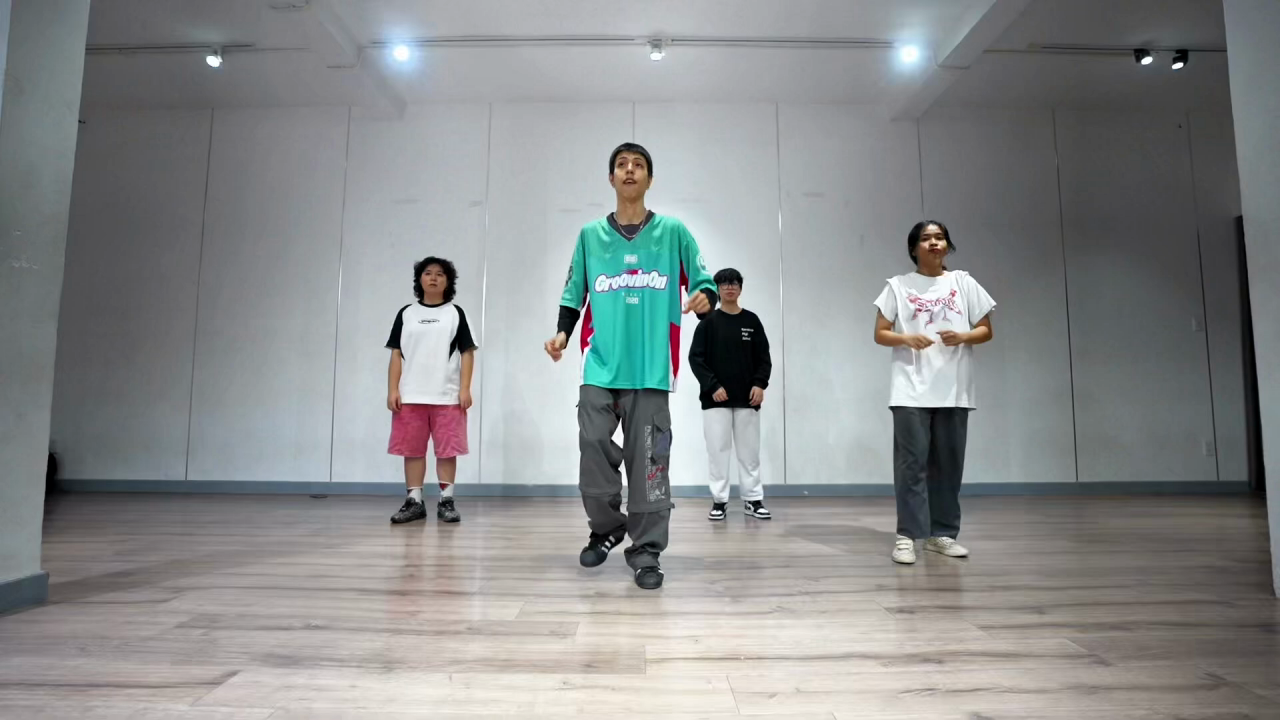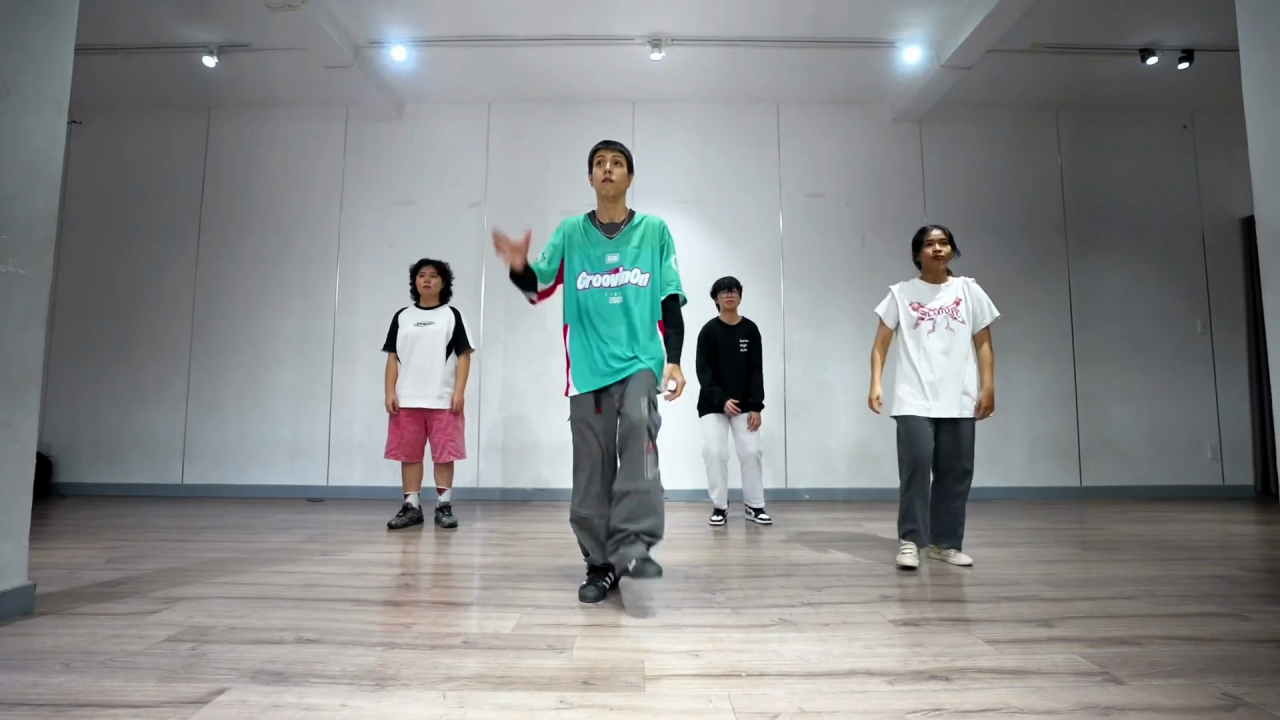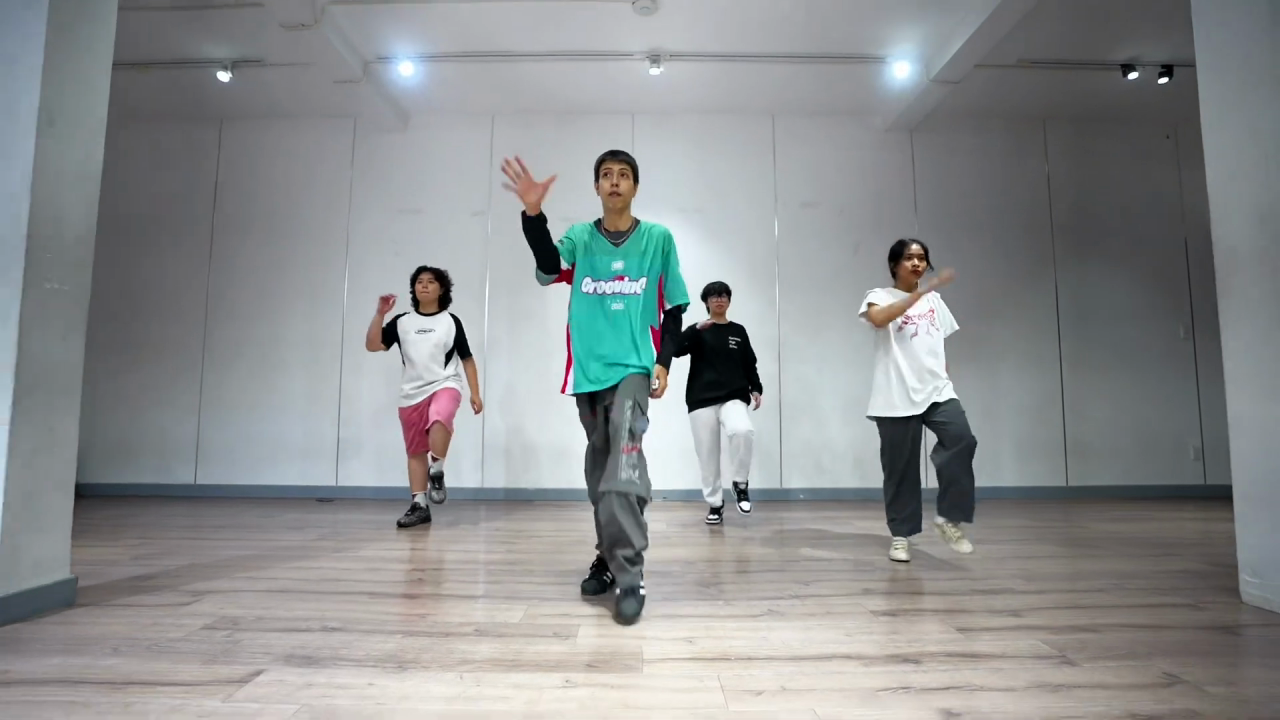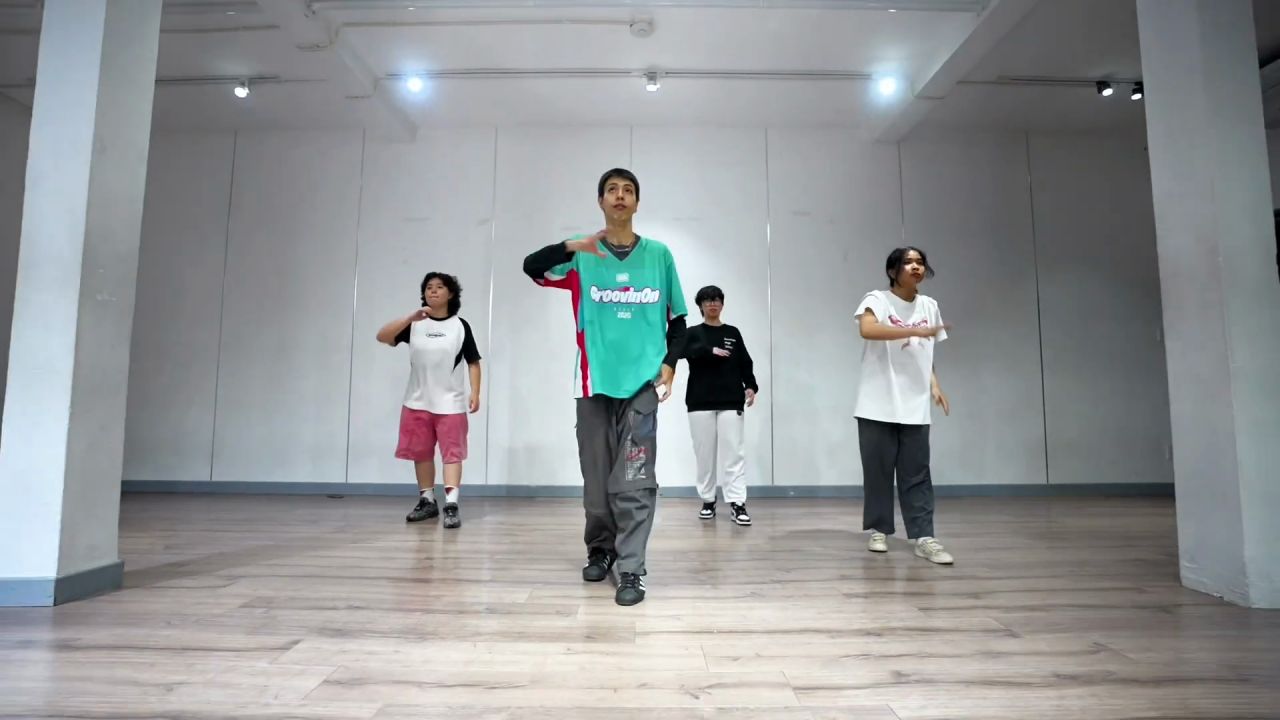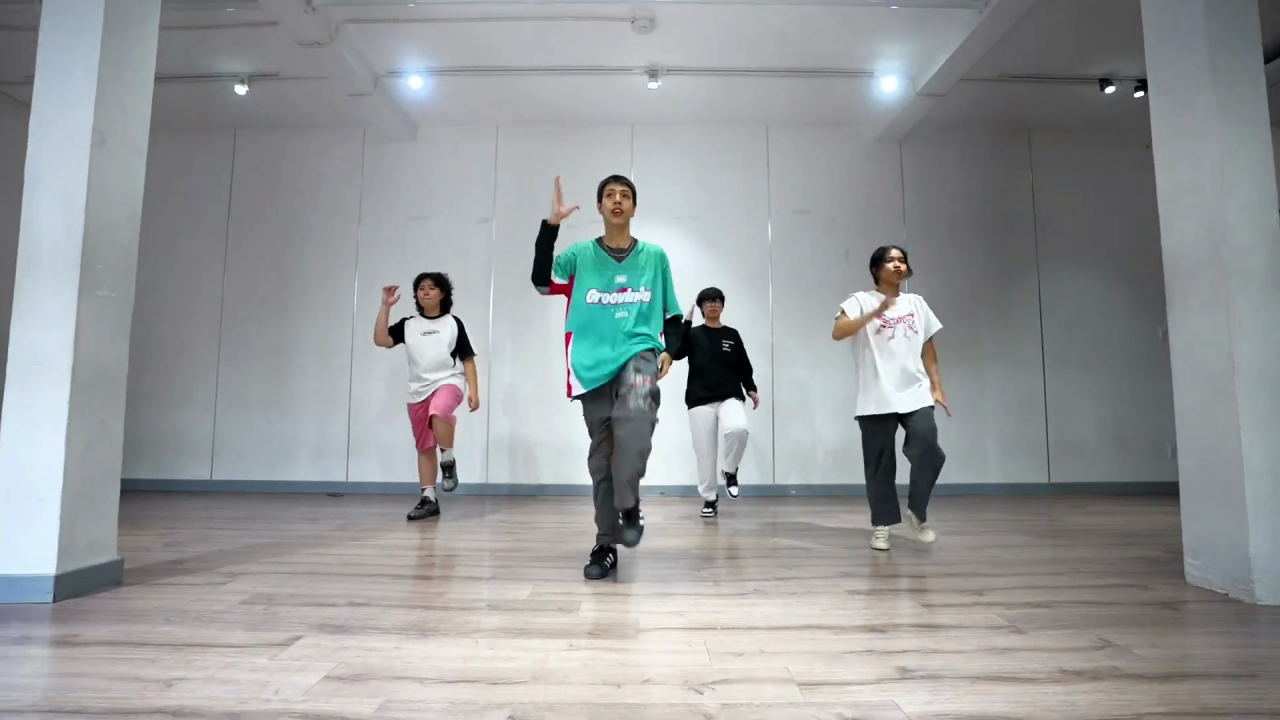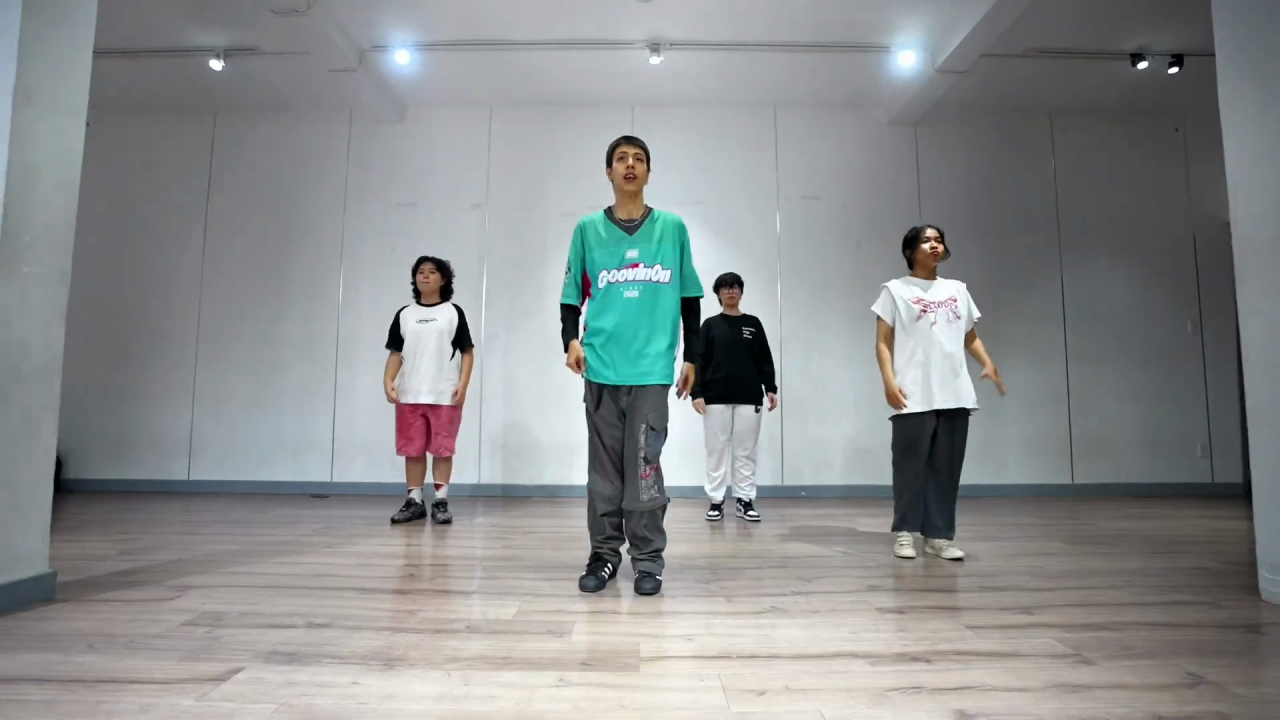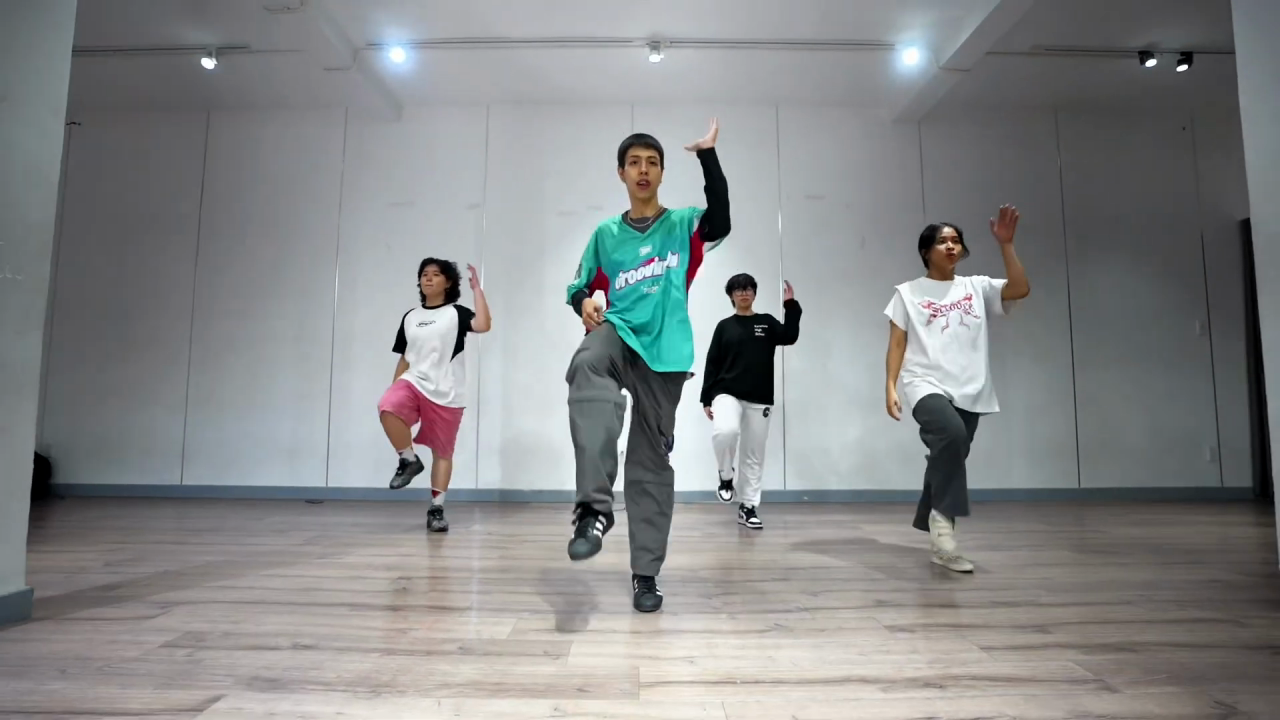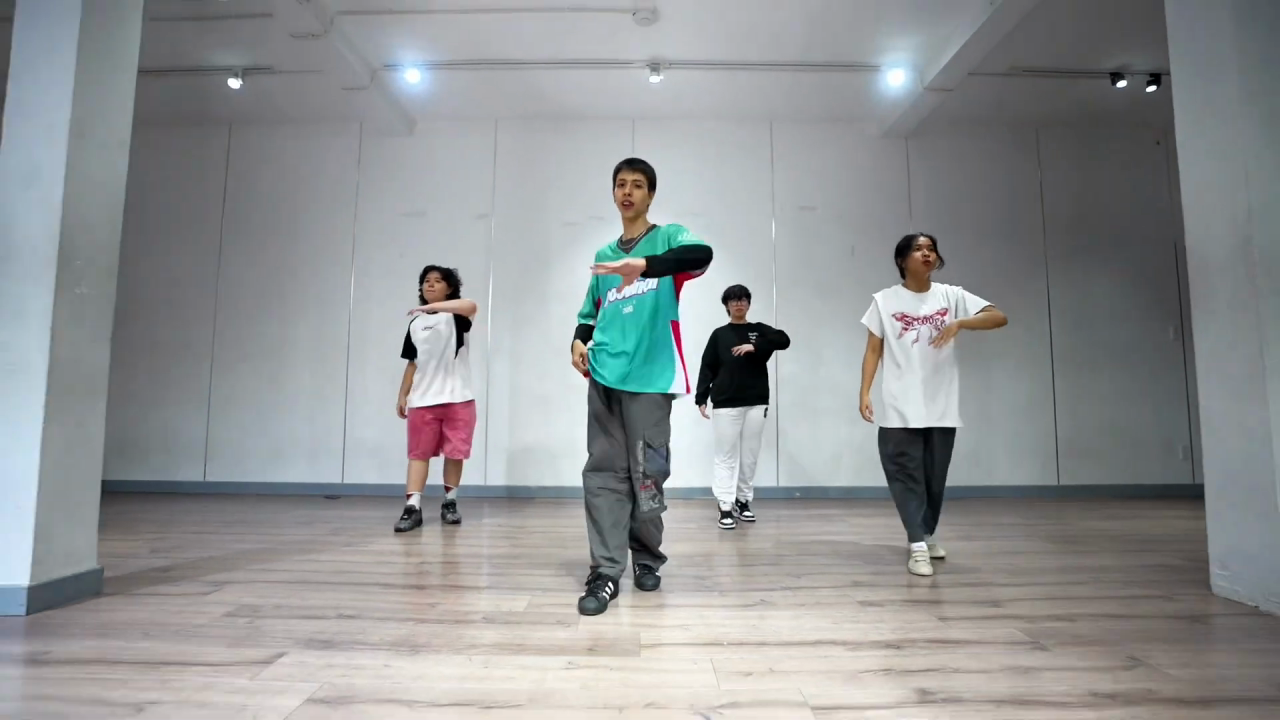
dt=0.5s
person 1, frame 1
left shoulder: (674, 233)
right shoulder: (590, 235)
left elbow: (700, 287)
right elbow: (573, 298)
left wrist: (704, 301)
right wrist: (561, 333)
left hip: (650, 367)
right hip: (600, 365)
left knee: (649, 460)
right knee: (593, 445)
left ankle: (646, 551)
right ankle: (606, 528)
person 1, frame 2
left shoulder: (654, 230)
right shoulder: (570, 232)
left elbow: (671, 300)
right elbow: (538, 287)
left wrist: (674, 359)
right wrist: (518, 267)
left hip: (638, 358)
right hip: (587, 367)
left knee: (638, 440)
right knee: (591, 468)
left ankle: (634, 547)
right ankle: (602, 564)
person 1, frame 3
left shoulder: (658, 238)
right shoulder: (580, 237)
left elbow: (673, 309)
right elbow: (549, 267)
left wrist: (664, 364)
right wrist: (532, 213)
left hip: (632, 366)
right hip: (588, 370)
left knee: (623, 465)
right knee: (600, 469)
left ankle: (628, 575)
right ankle: (609, 559)
person 1, frame 4
left shoulder: (659, 254)
right shoulder: (580, 252)
left elbow: (677, 317)
right elbow: (531, 268)
left wrist: (670, 360)
right wrist: (570, 247)
left hip: (642, 378)
right hip: (595, 379)
left knee: (634, 478)
right knee: (597, 475)
left ankle: (632, 570)
right ankle: (602, 549)
person 1, frame 5
left shoulder: (655, 257)
right shoulder: (579, 254)
left elbow: (671, 315)
right elbow: (542, 281)
left wrist: (668, 352)
right wrist: (551, 221)
left hip: (640, 353)
right hip: (594, 365)
left knee: (636, 413)
right knee: (603, 457)
left ankle: (628, 506)
right ankle: (607, 543)
person 1, frame 6
left shoulder: (673, 227)
right shoulder: (588, 229)
left elbow: (689, 296)
right elbow: (572, 294)
left wrist: (691, 356)
right wrist: (571, 339)
left hip: (653, 365)
right hip: (602, 363)
left knee: (644, 464)
right knee: (603, 464)
left ankle: (648, 560)
right ankle: (603, 553)
person 1, frame 7
left shoulder: (683, 222)
right shoulder: (606, 233)
left elbow: (719, 224)
right elbow: (579, 287)
left wrist: (708, 157)
right wrist: (584, 303)
left hip: (664, 348)
right hip: (617, 331)
left knee: (652, 459)
right knee: (587, 375)
left ankle: (645, 572)
right ankle: (593, 508)
person 1, frame 8
left shoulder: (669, 237)
right shoulder: (604, 255)
left elbow: (702, 255)
left wrist: (642, 266)
right wrist: (578, 341)
left hip: (650, 375)
right hip: (603, 373)
left knee: (646, 472)
right knee: (603, 471)
left ankle: (646, 557)
right ankle: (605, 572)
person 2, frame 1
left shoulder: (964, 283)
right shoulder: (898, 286)
left elbow: (986, 329)
right elbow: (880, 332)
left wrist: (963, 337)
right wrist: (908, 339)
left hip: (954, 390)
right hip: (911, 391)
left knee: (948, 463)
right knee: (911, 460)
left ankle: (941, 533)
right ankle: (907, 535)
person 2, frame 2
left shoulder: (968, 289)
right shoulder: (901, 293)
left elbow: (983, 342)
right elbow: (881, 343)
left wrist: (988, 387)
right wrist: (875, 383)
left hip: (959, 399)
right hip: (914, 398)
left knee: (956, 471)
right knee: (916, 463)
left ankle: (945, 542)
right ankle: (911, 540)
person 2, frame 3
left shoulder: (935, 300)
right shoulder: (879, 296)
right elbow: (879, 318)
right wrist: (922, 291)
left hip: (937, 390)
right hip: (896, 397)
left knee: (961, 441)
right knee: (900, 468)
left ankle: (950, 517)
right ankle: (901, 535)
person 2, frame 4
left shoulder: (929, 306)
right shoulder: (877, 300)
right elbow: (867, 330)
left wrist: (934, 384)
right wrist: (913, 332)
left hip: (915, 406)
right hip: (878, 405)
left knee: (916, 472)
right knee: (878, 470)
left ankle: (924, 538)
right ankle: (878, 530)
person 2, frame 5
left shoulder: (917, 303)
right shoulder: (862, 300)
left elbow: (928, 350)
right elbow: (839, 331)
left wrist: (936, 388)
right wrist: (875, 313)
left hip: (915, 395)
right hip: (875, 399)
left knee: (928, 451)
right knee: (879, 464)
left ankle: (917, 511)
right ankle: (882, 524)
person 2, frame 6
left shoulder: (958, 290)
right shoulder: (895, 290)
left elbow: (971, 338)
right elbow: (883, 342)
left wrist: (989, 364)
right wrist: (889, 380)
left hip: (955, 393)
right hip: (914, 394)
left knee: (946, 466)
right knee: (911, 464)
left ankle: (938, 535)
right ankle: (905, 532)
person 2, frame 7
left shoulder: (978, 287)
right shoulder: (908, 292)
left elbow: (1021, 290)
right elbow: (897, 344)
left wrist: (1006, 246)
right wrist: (891, 386)
left hip: (969, 392)
right hip: (926, 386)
left knee: (948, 456)
right knee: (949, 433)
left ankle: (941, 518)
right ankle: (943, 513)
person 2, frame 8
left shoulder: (952, 296)
right shoulder: (884, 301)
left elbow: (999, 317)
right elbow: (873, 350)
left wrist: (959, 323)
right wrist: (864, 393)
left hip: (941, 405)
right hip: (901, 406)
left knee: (935, 475)
right knee: (906, 473)
left ankle: (925, 534)
right ankle: (917, 545)
person 3, frame 1
left shoulder: (455, 314)
right shoulder: (406, 314)
left elbow: (467, 353)
right elbow: (396, 354)
left wrist: (466, 389)
right wrist: (393, 389)
left hip: (447, 395)
right hip: (411, 395)
left knee: (447, 449)
right knee: (412, 449)
left ankle: (446, 501)
right ankle: (414, 501)
person 3, frame 2
left shoulder: (452, 315)
right shoulder: (402, 317)
left elbow: (463, 355)
right elbow: (392, 358)
left wrist: (459, 391)
right wrist: (390, 392)
left hip: (443, 399)
right hip: (407, 399)
left knee: (444, 453)
right knee: (408, 453)
left ankle: (443, 506)
right ankle: (411, 506)
person 3, frame 3
left shoulder: (451, 322)
right shoulder: (402, 321)
left elbow: (467, 359)
right elbow: (372, 345)
left wrist: (475, 393)
right wrist: (380, 314)
left hip: (445, 386)
right hip: (412, 394)
left knee: (439, 421)
right knee: (416, 450)
left ankle: (437, 471)
right ankle: (419, 505)
person 3, frame 4
left shoulder: (461, 326)
right shoulder: (413, 325)
left elbow: (473, 362)
right elbow: (382, 337)
left wrist: (475, 393)
right wrist: (412, 317)
left hip: (451, 403)
right hip: (417, 402)
left knee: (452, 453)
right knee: (420, 454)
left ankle: (451, 505)
right ankle: (427, 501)
person 3, frame 5
left shoulder: (454, 324)
right shoulder: (407, 325)
left elbow: (468, 359)
right elbow: (380, 341)
left wrist: (473, 390)
right wrist: (385, 307)
left hip: (448, 383)
right hip: (418, 393)
left knee: (439, 415)
right knee: (425, 446)
left ankle: (448, 463)
right ankle: (428, 499)
person 3, frame 6
left shoulder: (454, 312)
right shoulder: (404, 314)
left elbow: (467, 352)
right elbow: (395, 353)
left wrist: (463, 385)
right wrist: (389, 381)
left hip: (445, 395)
right hip: (410, 395)
left knee: (443, 449)
right knee: (412, 449)
left ankle: (440, 502)
right ankle: (414, 502)
person 3, frame 7
left shoulder: (457, 313)
right shoulder: (410, 317)
left elbow: (483, 325)
left wrist: (476, 287)
right wrist: (394, 386)
left hip: (445, 393)
right hip: (413, 383)
left knee: (442, 450)
right knee: (388, 408)
left ankle: (436, 509)
right ankle: (409, 460)
person 3, frame 8
left shoulder: (455, 315)
right shoulder: (416, 322)
left elbow: (471, 306)
left wrist: (431, 308)
right wrist: (402, 394)
left hip: (457, 398)
right hip: (423, 399)
left knee: (455, 452)
right knee: (419, 452)
left ankle: (449, 503)
right ankle: (413, 508)
person 4, frame 1
left shoulder: (752, 320)
right shoulder: (708, 322)
left elbow: (763, 356)
right elbow: (695, 358)
left wrist: (761, 384)
right wrist: (712, 386)
left hip: (746, 397)
right hip: (716, 397)
left knee: (749, 450)
right knee: (718, 450)
left ankle: (753, 500)
right ankle: (719, 500)
person 4, frame 2
left shoulder: (751, 330)
right shoulder: (709, 331)
left elbow: (756, 371)
right elbow: (703, 370)
left wrist: (756, 407)
right wrist: (722, 400)
left hip: (744, 405)
right hip: (713, 405)
left knee: (751, 453)
right knee: (713, 453)
left ankle: (754, 506)
right ankle: (719, 506)
person 4, frame 3
left shoulder: (739, 331)
right shoulder: (698, 330)
left elbow: (749, 364)
right elbow: (676, 348)
left wrist: (756, 389)
right wrist: (697, 329)
left hip: (734, 397)
right hip: (701, 400)
left knee: (743, 431)
right knee: (707, 455)
left ankle: (740, 483)
right ankle: (715, 504)
person 4, frame 4
left shoulder: (733, 333)
right shoulder: (693, 333)
left elbow: (745, 364)
left wrist: (751, 386)
right wrist: (709, 351)
left hip: (731, 403)
right hip: (701, 404)
left knee: (734, 454)
right knee: (704, 455)
left ankle: (737, 503)
right ankle: (708, 501)
person 4, frame 5
left shoulder: (732, 335)
right shoulder: (693, 334)
left elbow: (744, 366)
right elbow: (674, 353)
left wrist: (751, 389)
right wrist: (685, 324)
left hip: (730, 397)
right hip: (700, 400)
left knee: (738, 429)
right knee: (705, 452)
left ankle: (730, 471)
right ankle: (709, 498)
person 4, frame 6
left shoulder: (753, 324)
right shoulder: (711, 324)
left elbow: (765, 360)
right elbow: (698, 360)
left wrist: (771, 389)
right wrist: (697, 392)
left hip: (749, 399)
right hip: (716, 399)
left knee: (745, 451)
right knee: (716, 450)
left ankle: (745, 500)
right ankle: (715, 501)
person 4, frame 7
left shoulder: (767, 322)
right shoulder: (724, 326)
left elbow: (789, 336)
right elbow: (712, 363)
left wrist: (790, 305)
right wrist: (706, 398)
left hip: (759, 398)
right hip: (727, 393)
left knee: (754, 454)
right knee: (725, 430)
left ankle: (748, 507)
right ankle: (725, 475)
person 4, frame 8
left shoulder: (760, 331)
right shoulder: (719, 334)
left elbow: (783, 340)
right elbow: (707, 368)
left wrist: (755, 347)
right wrist: (701, 398)
left hip: (756, 402)
right hip: (725, 403)
left knee: (749, 455)
right knee: (726, 455)
left ankle: (743, 501)
right ankle: (725, 508)
